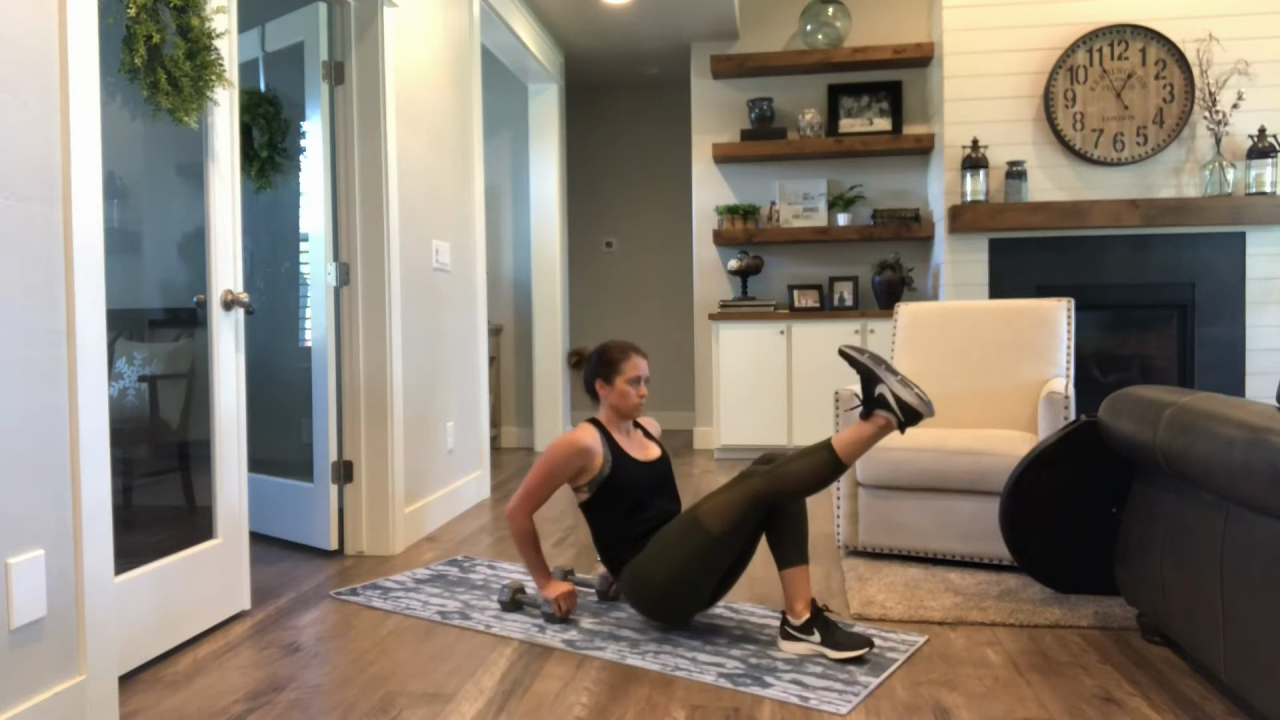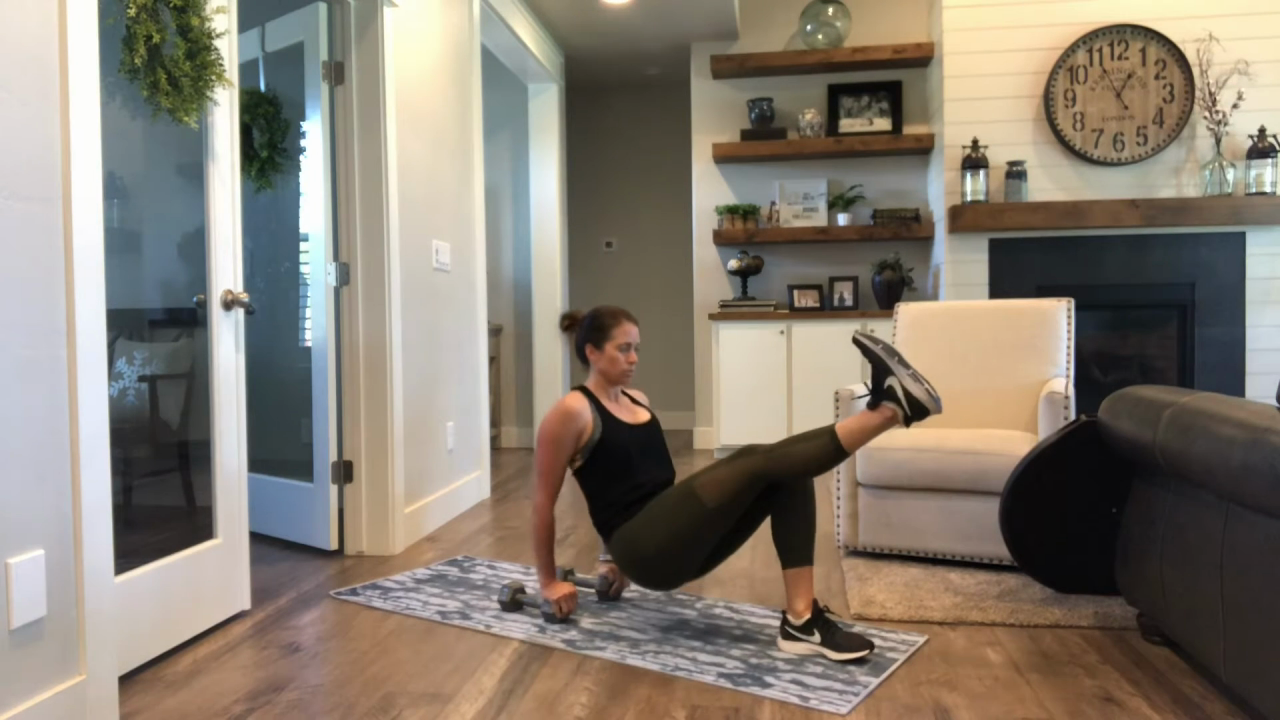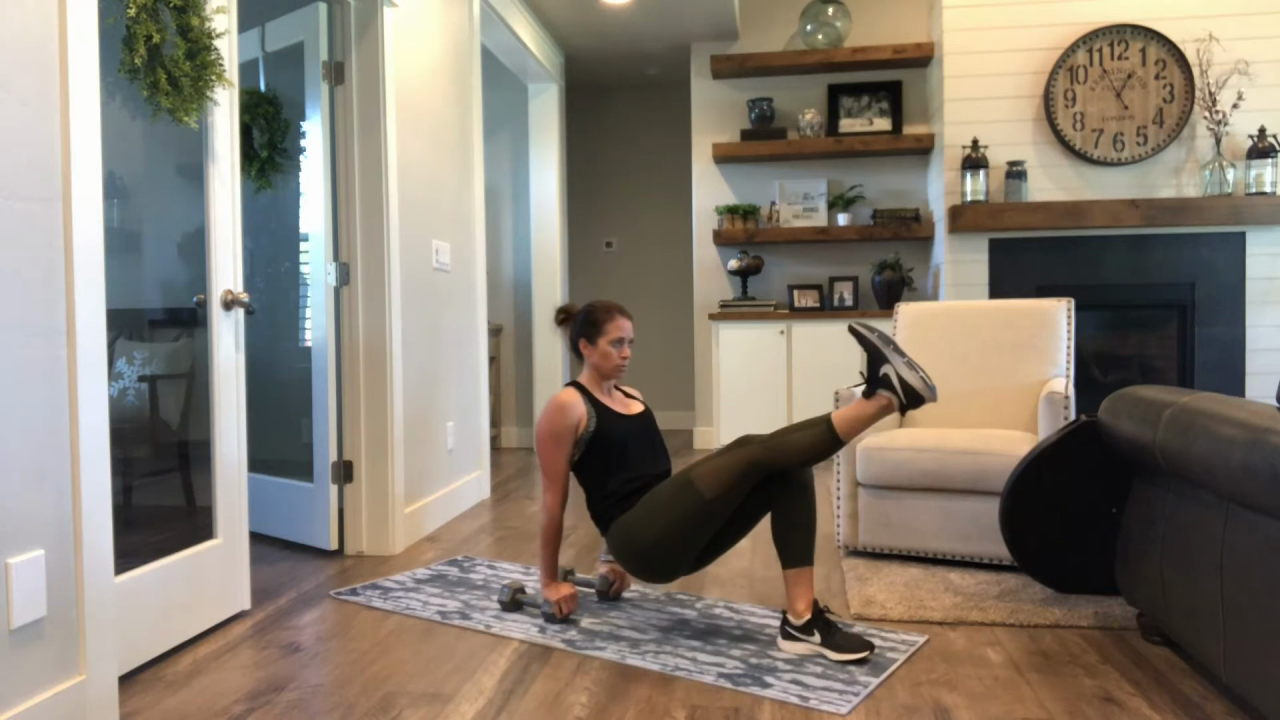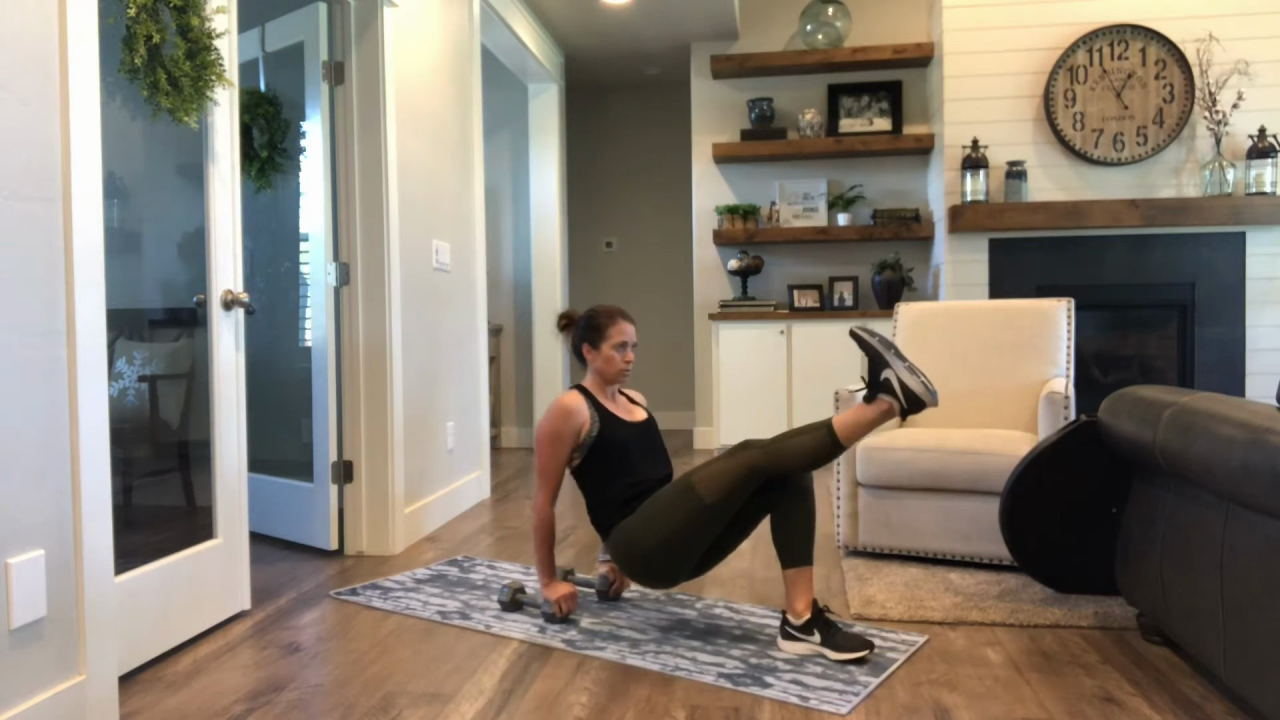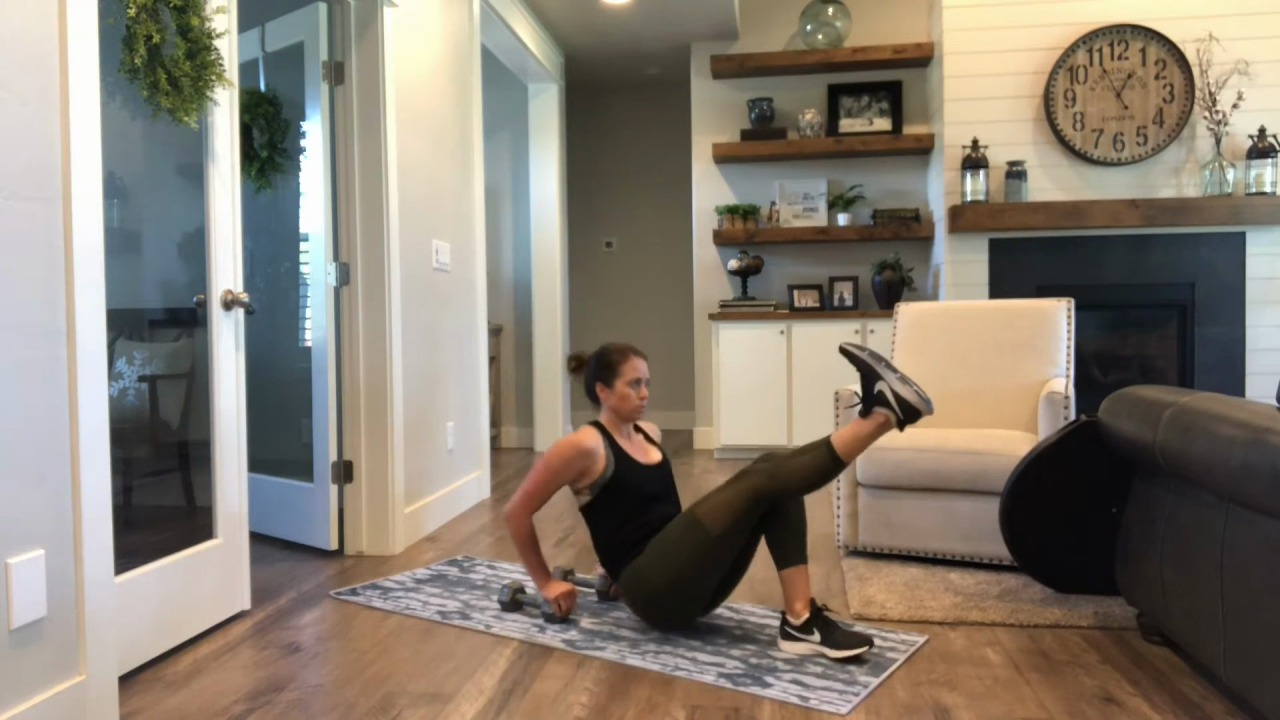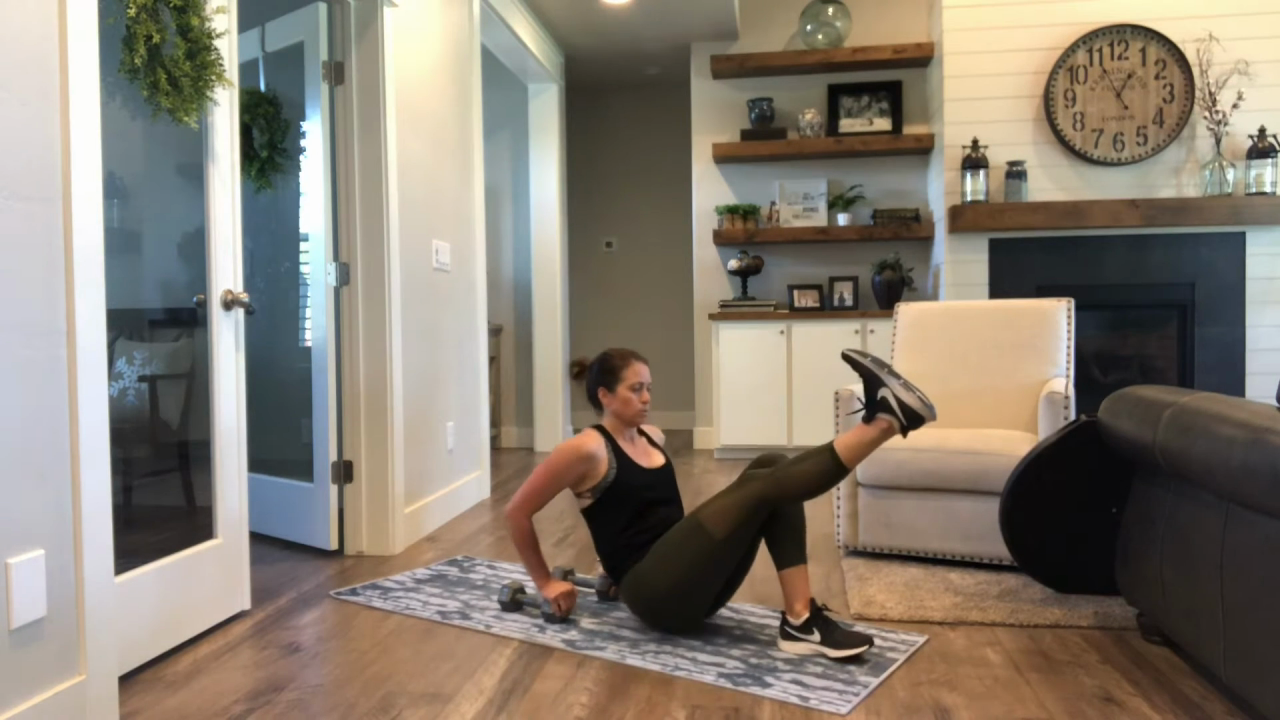
dt=0.3s
person 1, frame 1
left shoulder: (648, 429)
right shoulder: (583, 444)
right elbow: (517, 511)
right wrist: (546, 583)
left hip: (686, 569)
right hip: (654, 584)
left knee: (773, 469)
right knee: (757, 484)
left ankle: (801, 623)
right ankle: (881, 417)
person 1, frame 2
left shoulder: (637, 401)
right shoulder: (572, 412)
right elbow: (543, 501)
left wrist: (614, 559)
right wrist: (549, 582)
left hip: (681, 539)
right hip: (646, 551)
left knee: (786, 474)
right knee: (755, 462)
left ankle: (801, 623)
right ankle: (889, 409)
person 1, frame 3
left shoulder: (630, 396)
right shoulder: (566, 407)
right elbow: (553, 500)
left wrist: (618, 559)
right wrist: (550, 582)
left hip: (678, 534)
right hip: (644, 542)
left knee: (788, 469)
right knee: (752, 453)
left ankle: (801, 622)
right ankle: (884, 397)
person 1, frame 4
left shoulder: (634, 400)
right shoulder: (569, 410)
right elbow: (544, 502)
left wrist: (619, 560)
right wrist: (548, 581)
left hip: (678, 538)
right hip: (645, 547)
left knee: (787, 471)
right knee: (753, 457)
left ankle: (801, 622)
right ankle: (884, 403)
person 1, frame 5
left shoulder: (648, 434)
right shoulder: (584, 446)
right elbow: (516, 511)
right wrist: (546, 583)
left hip: (690, 576)
right hip: (654, 589)
left knee: (771, 469)
right knee: (756, 482)
left ankle: (801, 623)
person 1, frame 6
left shoulder: (652, 438)
right shoulder: (586, 450)
right elbow: (516, 511)
right wrist: (546, 582)
left hip: (692, 578)
right hip: (655, 591)
left knee: (770, 468)
right knee: (760, 487)
left ankle: (801, 622)
right ankle: (884, 421)
